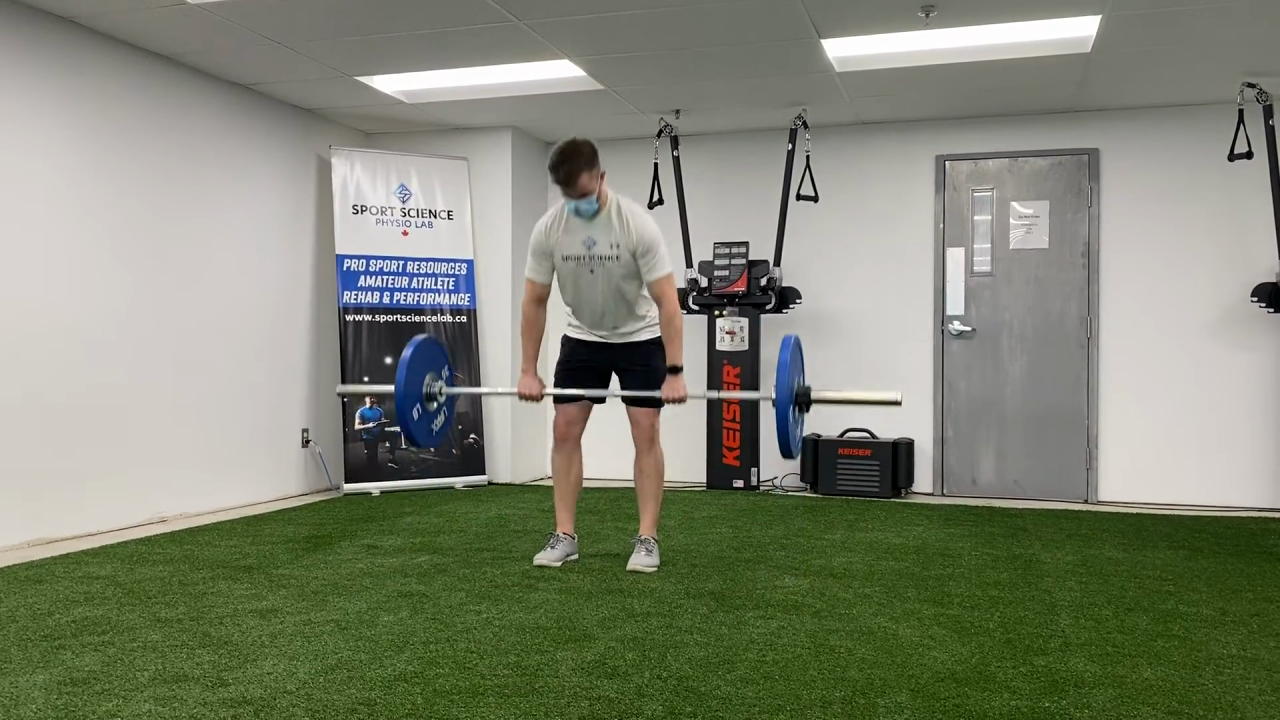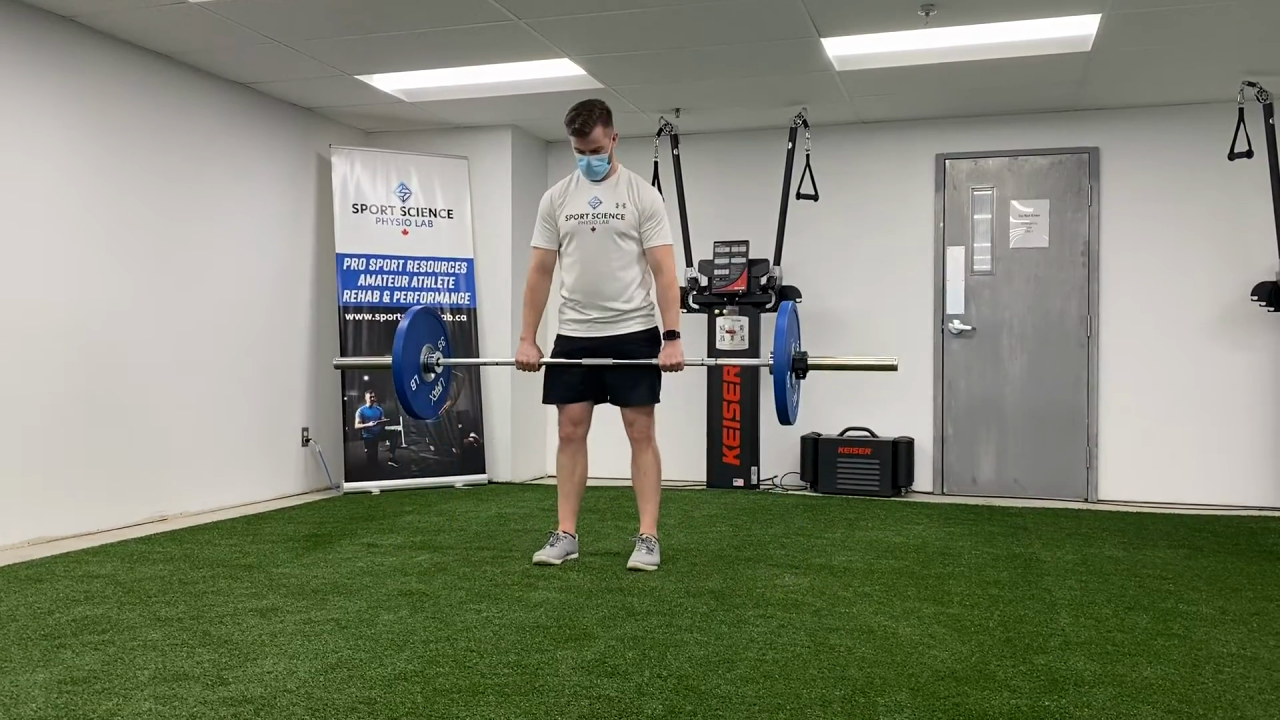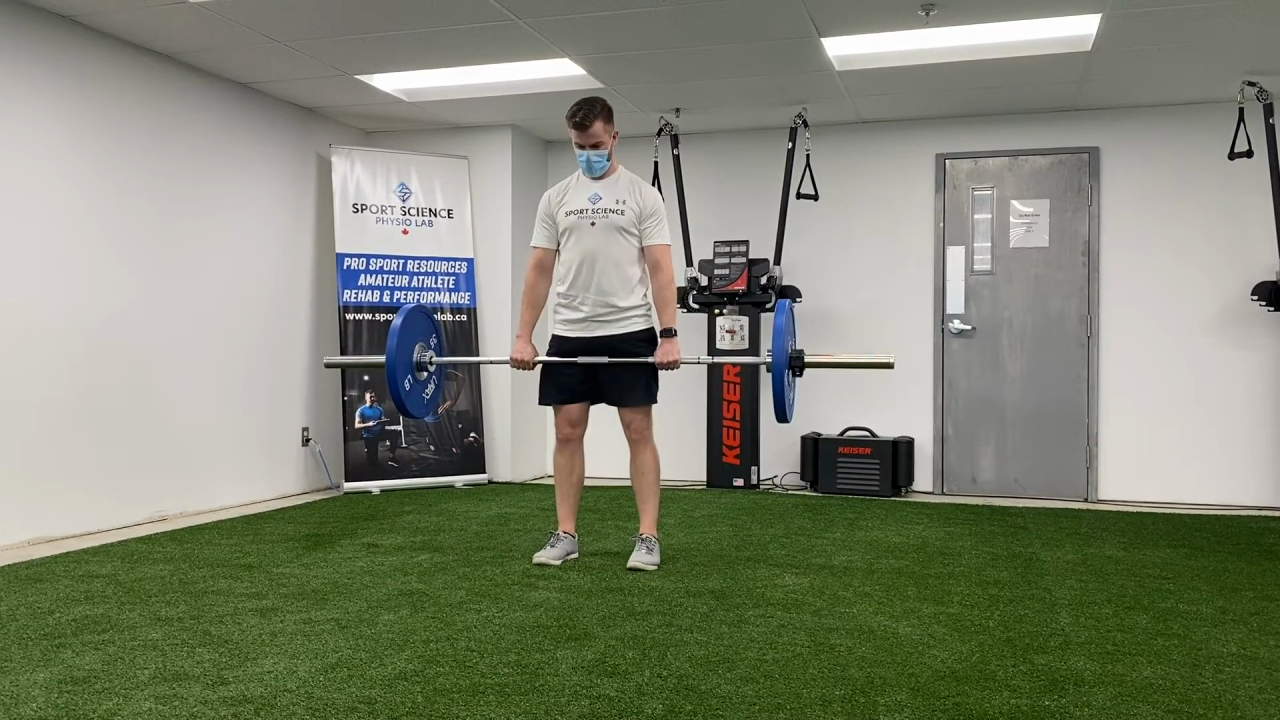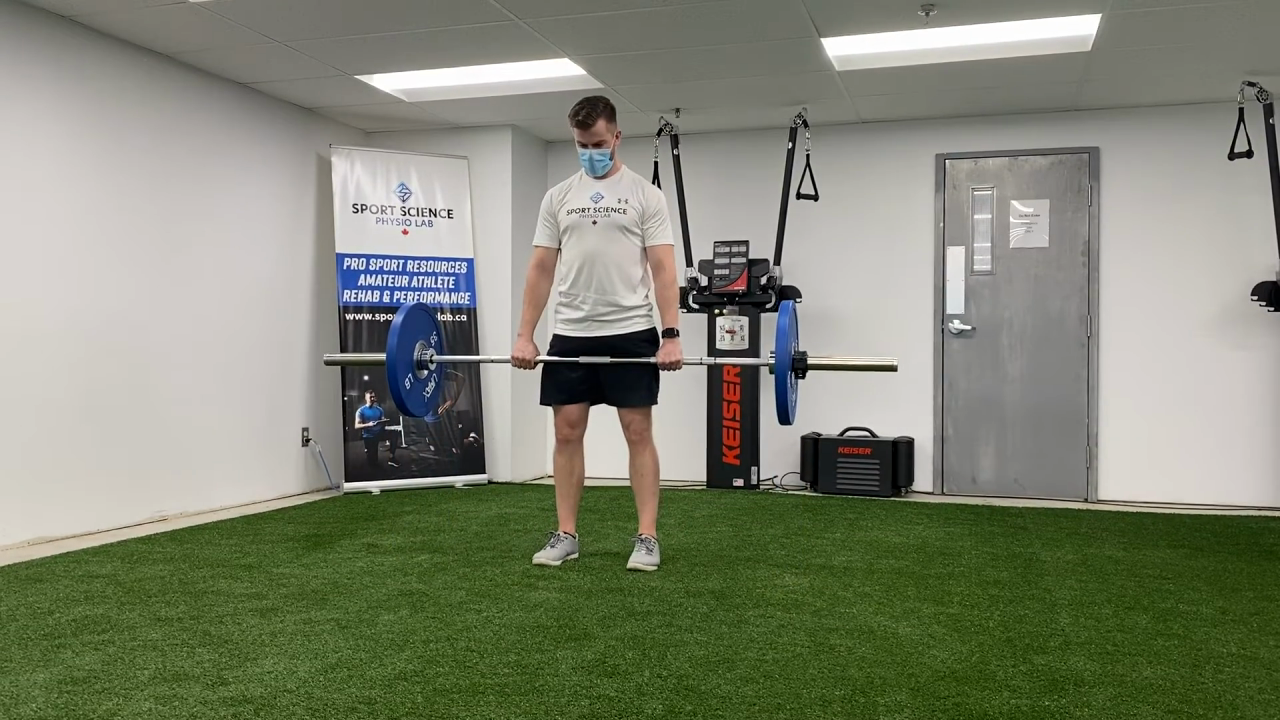
dt=0.4s
person 1, frame 1
left shoulder: (636, 223)
right shoulder: (547, 229)
left elbow: (666, 301)
right elbow: (534, 301)
left wrist: (675, 371)
right wrist: (528, 369)
left hip: (639, 338)
right hip: (583, 339)
left knee: (646, 433)
right knee: (565, 431)
left ankle: (647, 539)
right ankle: (565, 536)
person 1, frame 2
left shoulder: (642, 194)
right shoulder: (556, 197)
left elbow: (663, 270)
right elbow: (540, 271)
left wrist: (672, 337)
right wrist: (527, 338)
left hip: (633, 334)
right hip: (574, 336)
left knee: (640, 434)
right knee: (570, 433)
left ankle: (648, 537)
right ankle: (566, 534)
person 1, frame 3
left shoulder: (642, 194)
right shoulder: (555, 198)
left elbow: (660, 269)
right elbow: (539, 270)
left wrist: (668, 335)
right wrist: (523, 336)
left hip: (630, 334)
right hip: (570, 335)
left knee: (639, 433)
right knee: (567, 434)
left ankle: (648, 537)
right ankle: (565, 534)
person 1, frame 4
left shoulder: (645, 194)
right shoulder: (558, 196)
left elbow: (663, 269)
right elbow: (541, 269)
left wrist: (671, 335)
right wrist: (524, 335)
left hip: (631, 333)
right hip: (570, 335)
left knee: (638, 433)
right knee: (567, 433)
left ankle: (647, 537)
right ankle: (565, 535)
